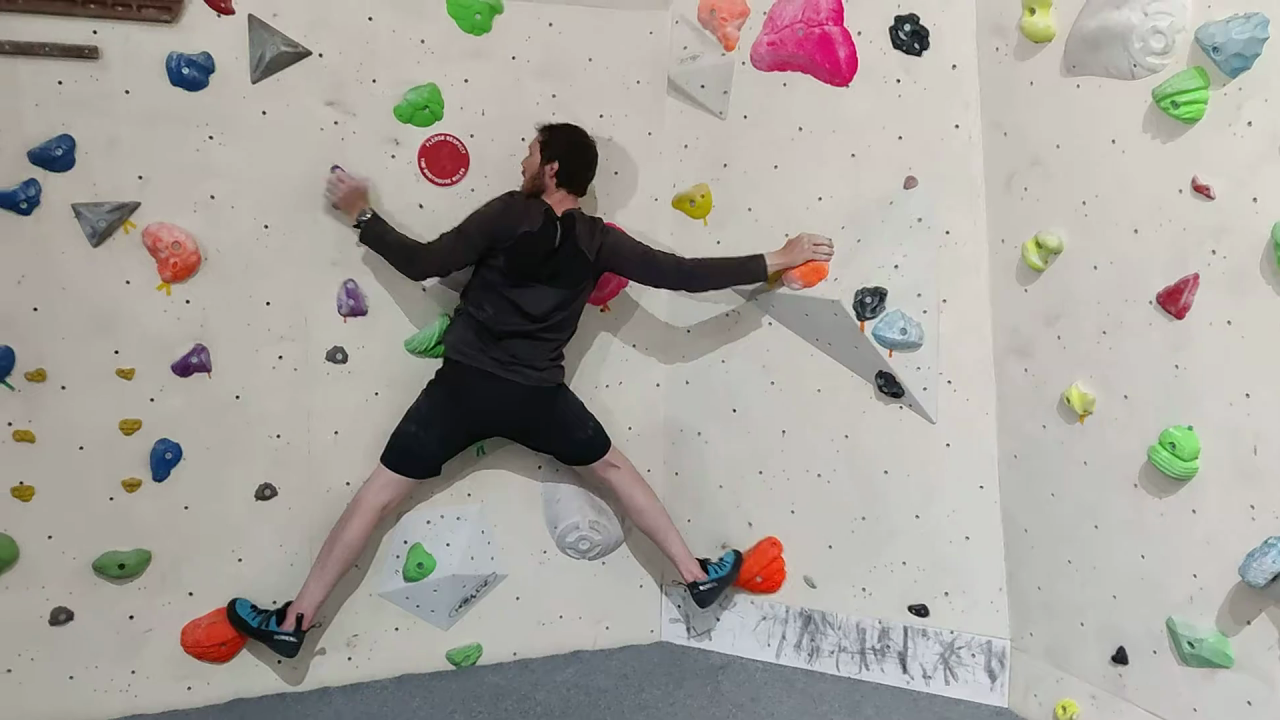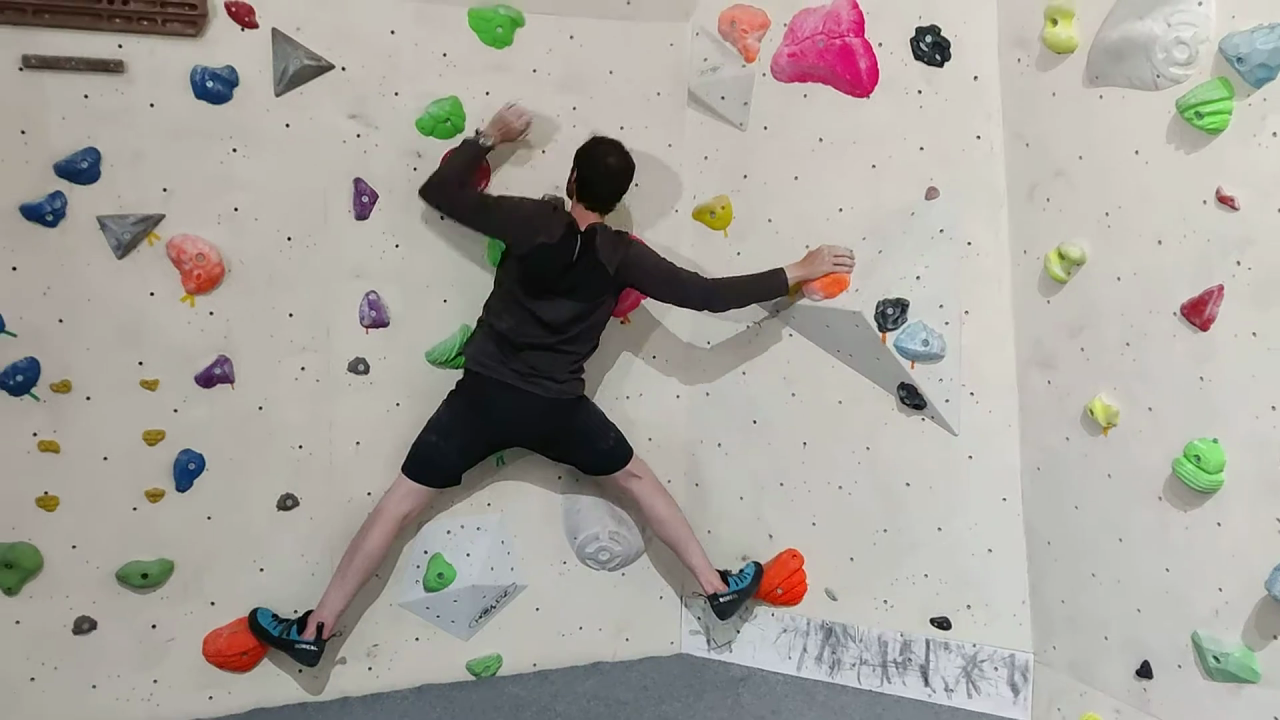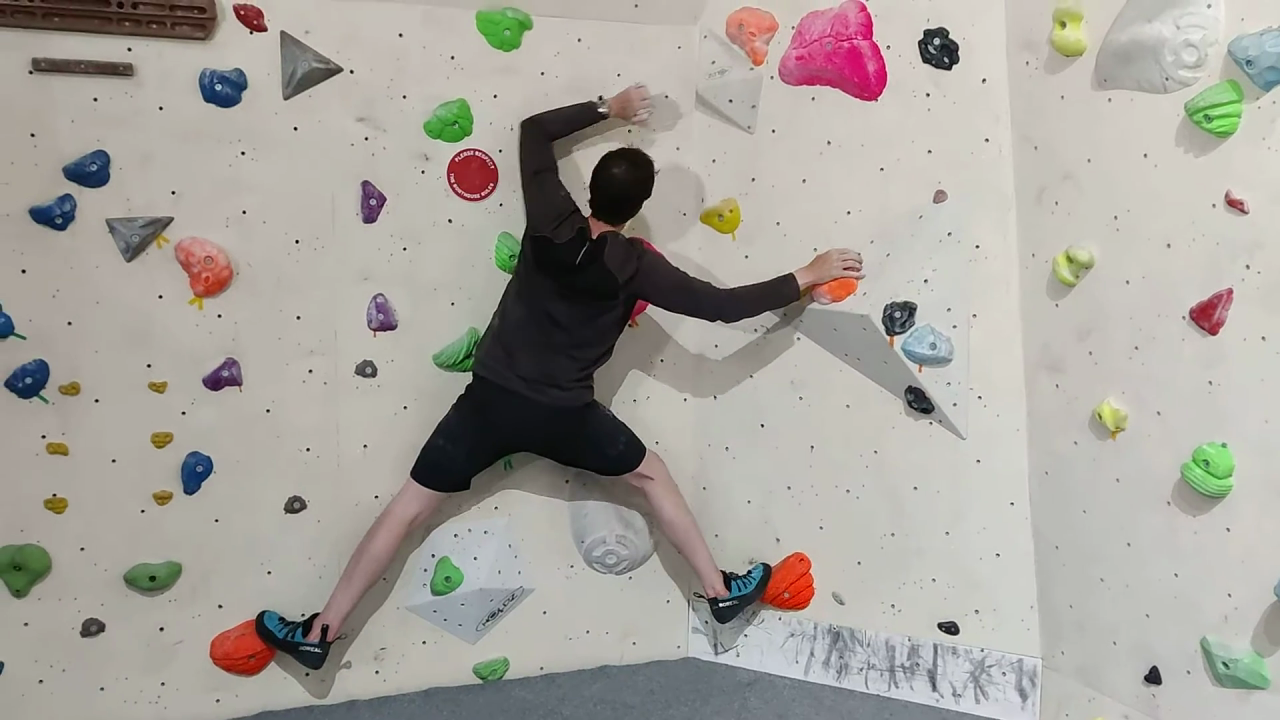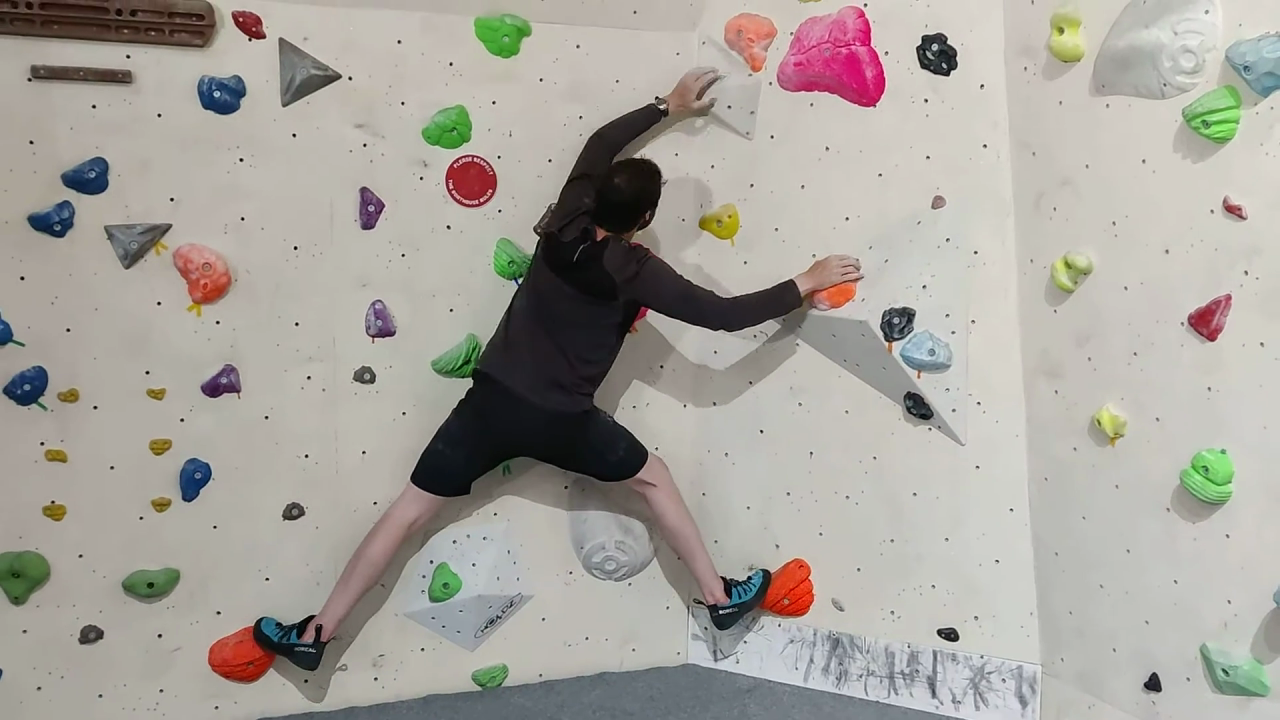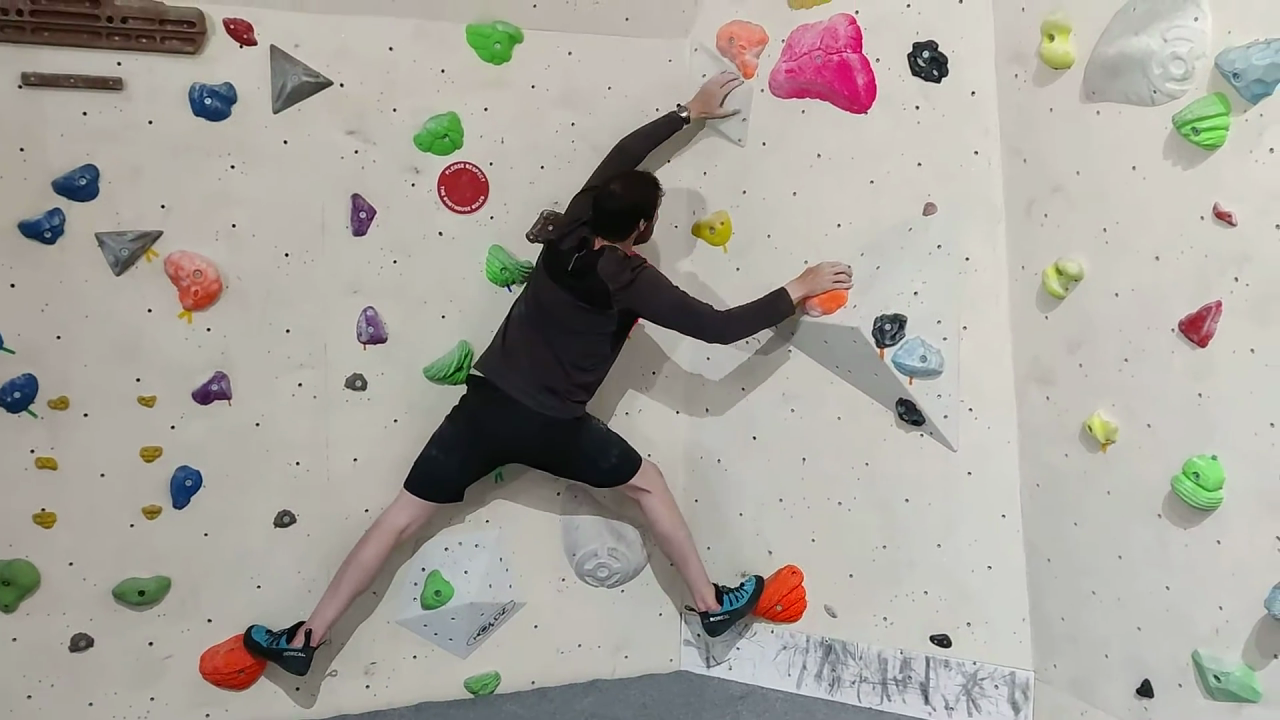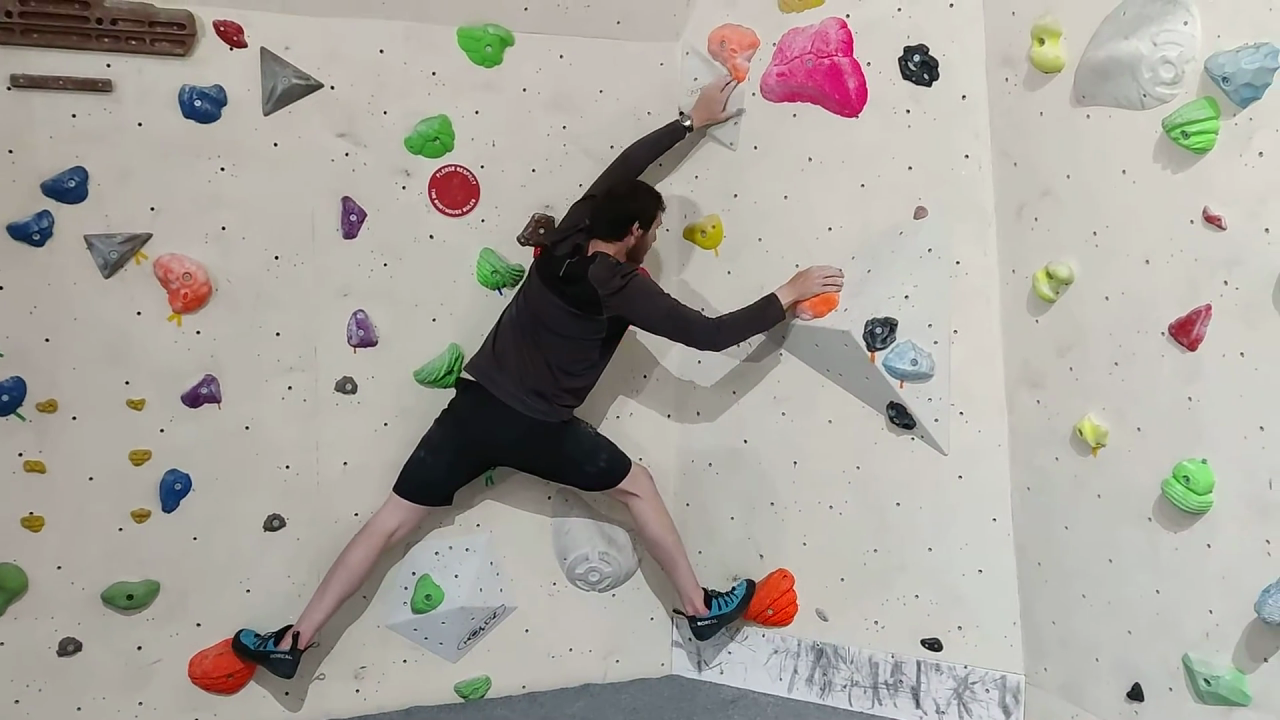
dt=0.3s
person 1, frame 1
left shoulder: (507, 213)
right shoulder: (597, 240)
left elbow: (421, 263)
right elbow: (685, 275)
left wrist: (362, 215)
right wrist: (776, 260)
left hip: (464, 384)
right hip: (536, 396)
left knee: (378, 494)
right knee: (614, 468)
left ankle: (293, 621)
right ankle: (696, 576)
person 1, frame 2
left shoulder: (530, 221)
right shoulder: (622, 255)
left elbow: (438, 192)
right elbow: (709, 294)
left wrist: (490, 137)
right wrist: (797, 272)
left hip: (483, 394)
right hip: (557, 408)
left knee: (400, 503)
right knee: (636, 477)
left ankle: (315, 628)
right ankle: (716, 586)
person 1, frame 3
left shoulder: (550, 218)
right shoulder: (633, 265)
left elbow: (531, 131)
right elbow: (722, 305)
left wrist: (605, 108)
right wrist: (806, 276)
left hip: (492, 400)
right hip: (564, 415)
left knee: (408, 506)
right knee: (652, 474)
left ankle: (319, 631)
right ankle: (719, 590)
person 1, frame 4
left shoulder: (567, 222)
right shoulder: (636, 272)
left elbow: (600, 145)
right elbow: (725, 314)
left wrist: (666, 107)
right wrist: (806, 283)
left hip: (492, 401)
right hip: (561, 421)
left knee: (407, 510)
right knee: (653, 478)
left ankle: (316, 632)
right ankle: (718, 598)
person 1, frame 5
left shoulder: (569, 230)
right shoulder: (630, 280)
left elbow: (619, 157)
right elbow: (719, 326)
left wrist: (686, 113)
right wrist: (798, 290)
left hip: (486, 406)
right hip: (553, 427)
left knee: (400, 517)
right knee: (648, 484)
left ankle: (306, 637)
right ankle: (710, 605)
person 1, frame 6
left shoulder: (568, 235)
right shoulder: (622, 287)
left elbow: (625, 164)
right elbow: (711, 334)
left wrist: (690, 122)
right wrist: (788, 295)
left hip: (473, 408)
right hip: (537, 430)
left knee: (389, 522)
right knee: (637, 485)
left ankle: (292, 641)
right ankle: (698, 608)
